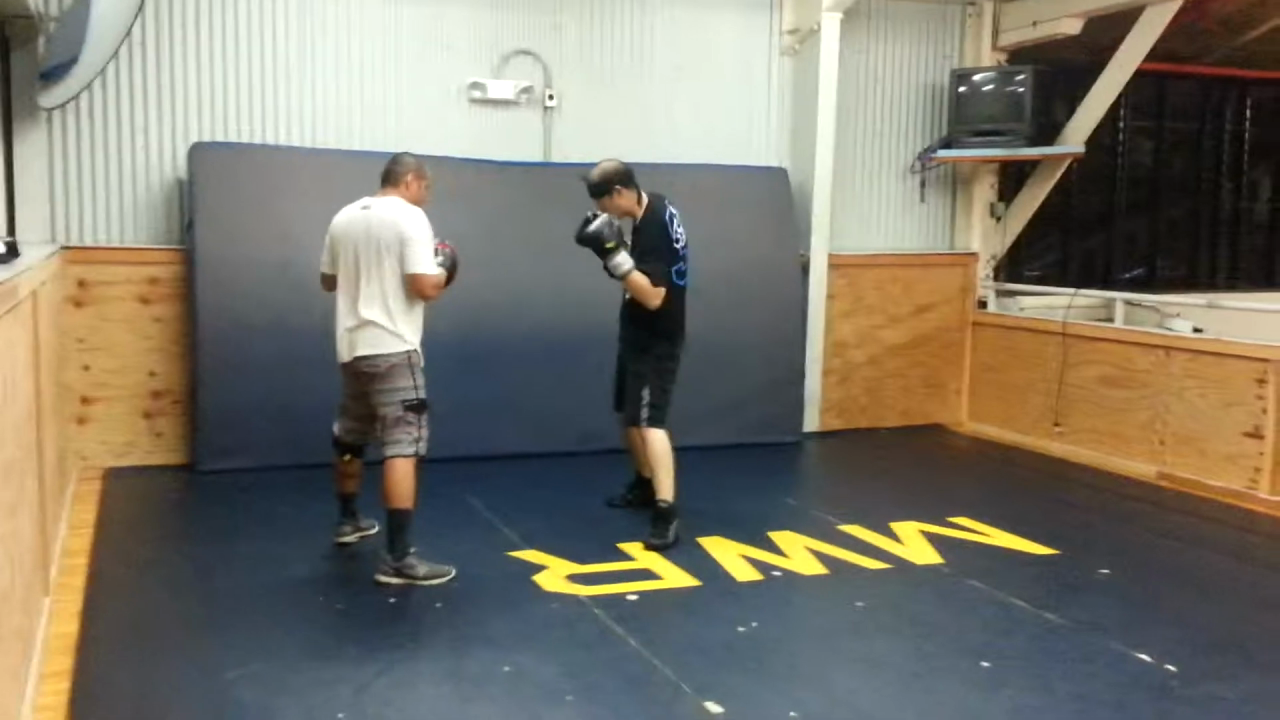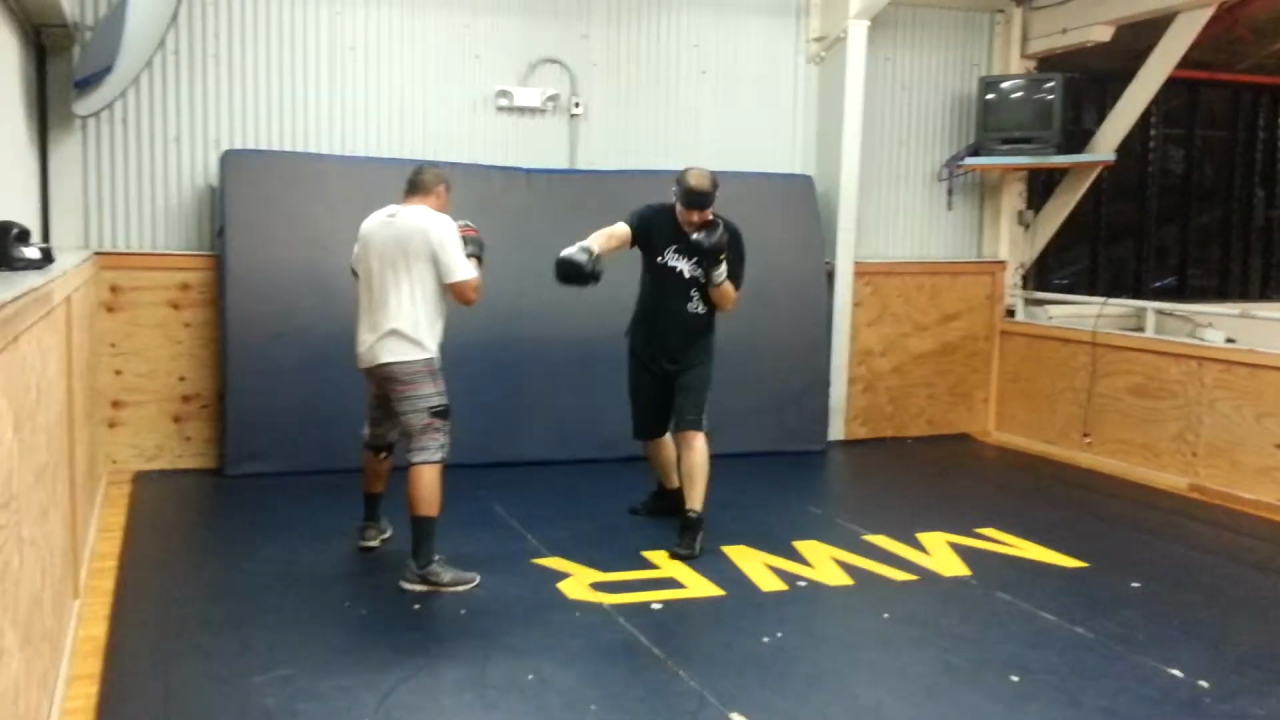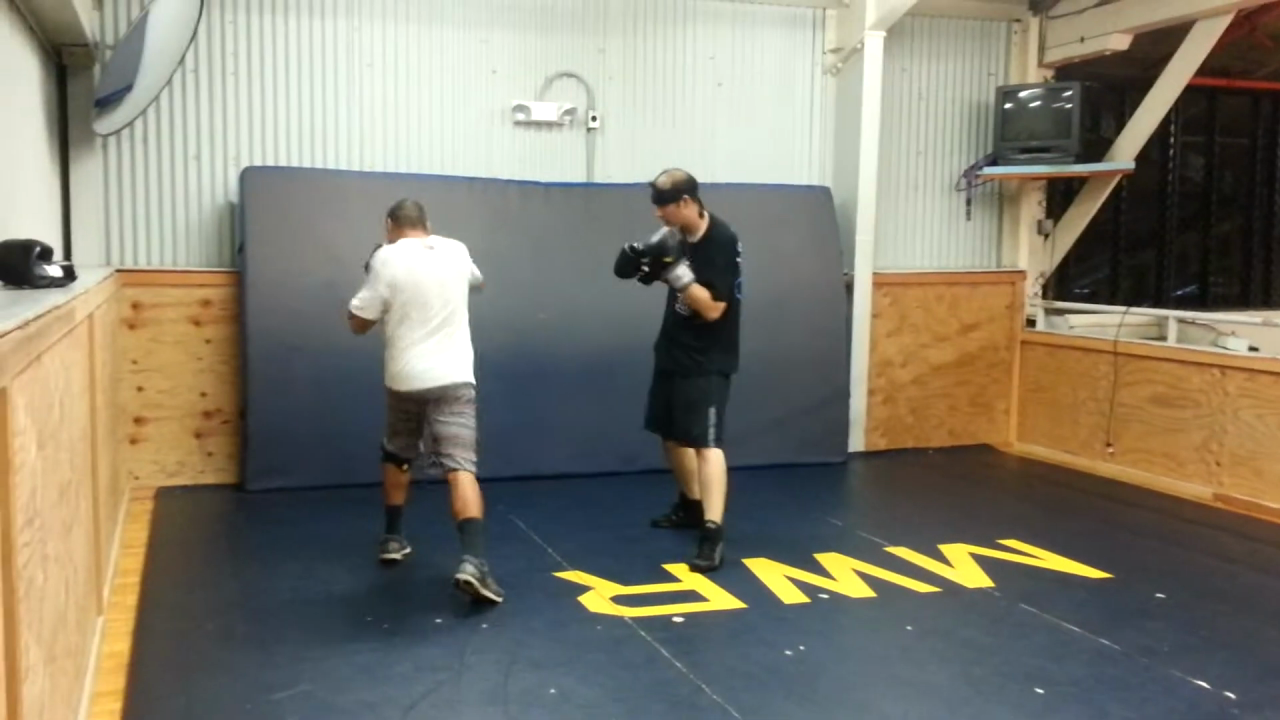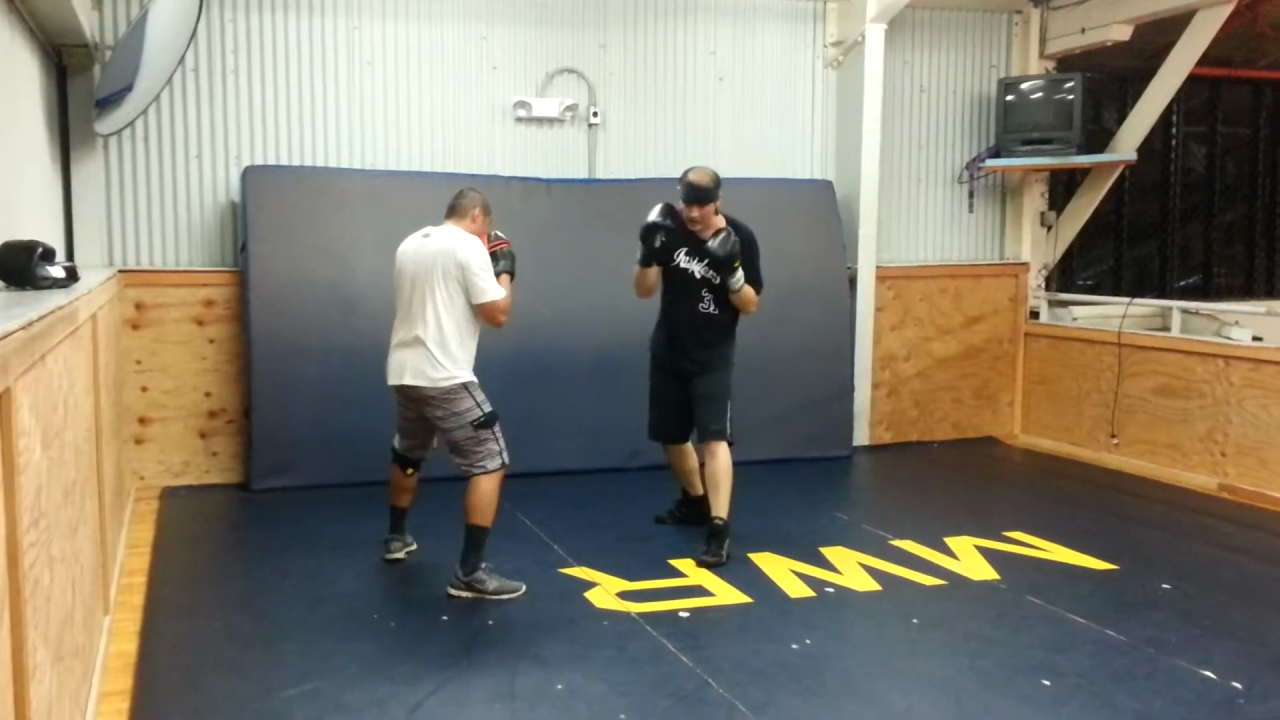
dt=0.7s
person 1, frame 1
left shoulder: (344, 217)
right shoulder: (409, 218)
left elbow: (329, 280)
right elbow: (426, 288)
right wrist: (442, 269)
left hip: (352, 347)
right hip: (392, 350)
left knee: (350, 439)
right knee: (403, 447)
left ankle: (348, 520)
right ankle: (397, 558)
person 1, frame 2
left shoulder: (371, 224)
right shoulder: (438, 225)
right elbow: (468, 294)
right wrist: (472, 255)
left hip: (373, 352)
right hip: (411, 356)
left knee: (379, 440)
right knee: (427, 453)
left ankle: (371, 524)
right ankle: (422, 565)
person 1, frame 3
left shoulder: (386, 259)
right shoulder: (455, 252)
left elbow: (358, 324)
right elbow: (475, 280)
left hip: (404, 379)
right hip: (454, 377)
left knee: (398, 454)
right knee: (460, 467)
left ankle: (393, 539)
right ankle: (474, 564)
person 1, frame 4
left shoulder: (409, 245)
right shoulder: (468, 246)
right elbow: (497, 315)
right wrist: (505, 273)
left hip: (404, 373)
right hip: (445, 378)
left knee: (407, 456)
right knee: (489, 465)
left ankle: (396, 537)
right ankle: (470, 572)
person 2, frame 1
left shoulder: (654, 226)
right shoulder: (650, 209)
left elbow: (651, 297)
left wrist: (613, 254)
right wrist: (614, 248)
left hip: (656, 342)
right hip: (640, 336)
left knee: (648, 422)
right knee: (628, 413)
left ankle: (666, 512)
right ankle: (646, 484)
person 2, frame 2
left shoulder: (728, 235)
right shoulder: (654, 217)
left elbow: (728, 303)
right elbow: (615, 233)
left wrist: (715, 263)
right wrist: (584, 252)
left hip: (692, 353)
right hip: (647, 346)
left knee: (690, 430)
right knee: (650, 431)
left ankle: (693, 521)
right ankle: (670, 493)
person 2, frame 3
left shoulder: (721, 240)
right shoulder: (680, 233)
left elbow: (711, 308)
left wrist: (673, 267)
right wrist: (648, 269)
left hip: (707, 360)
right hip: (673, 351)
left knee: (706, 442)
right knee: (671, 434)
left ankle: (713, 533)
right ankle: (691, 505)
person 2, frame 4
left shoulder: (742, 237)
right shoulder: (669, 227)
left elbow: (750, 306)
right elbow: (643, 290)
left wrist: (730, 268)
right wrist: (649, 249)
left hip: (712, 357)
right hip: (668, 353)
left knee: (713, 438)
right knee: (670, 437)
left ankle: (719, 528)
right ankle: (695, 501)
